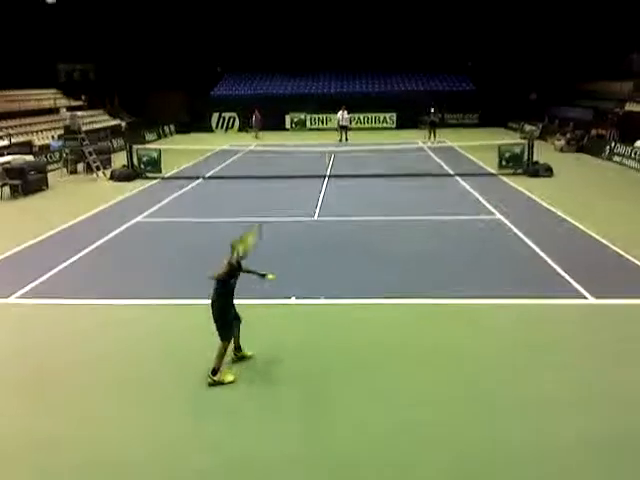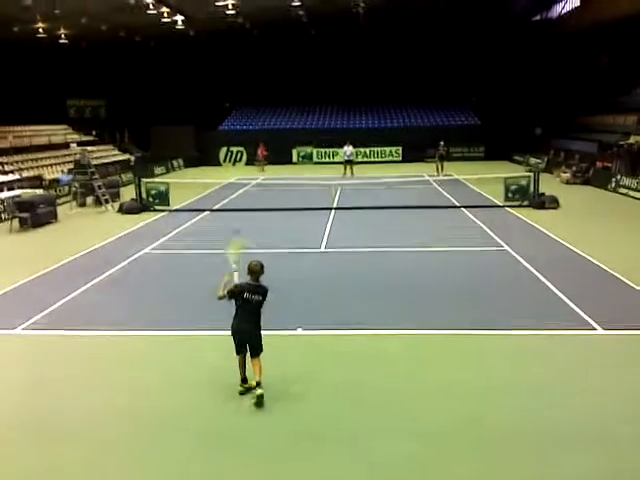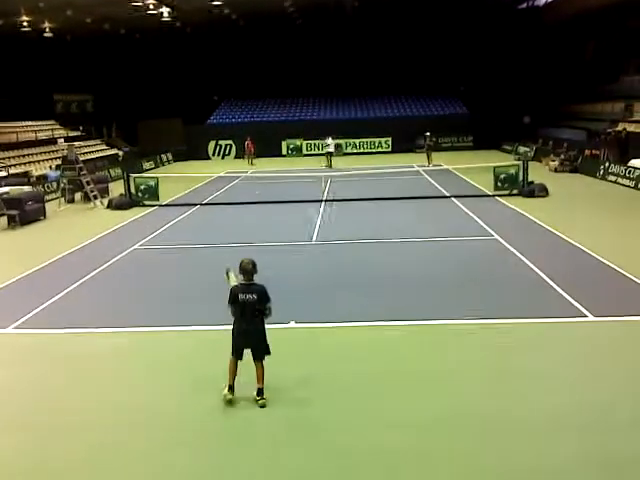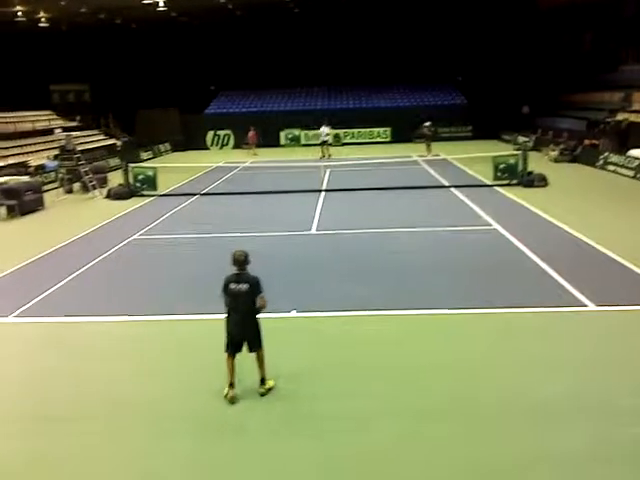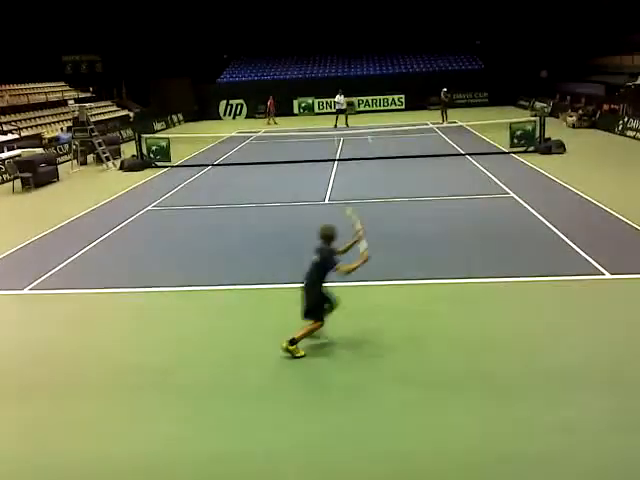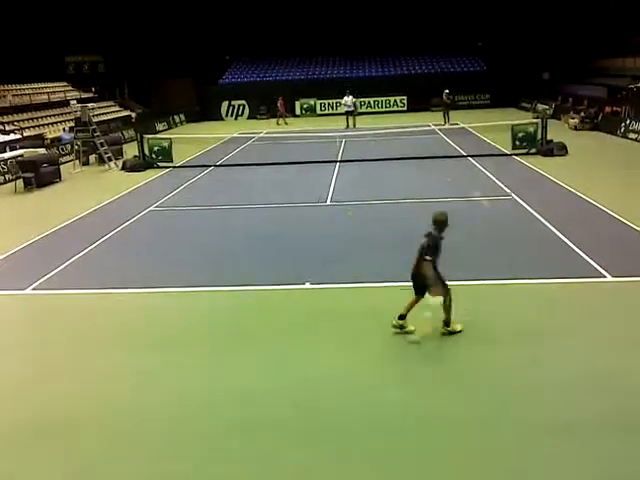
dt=0.7s
person 1, frame 1
left shoulder: (236, 264)
right shoulder: (229, 266)
left elbow: (242, 269)
right elbow: (214, 277)
left wrist: (259, 274)
right wrist: (223, 271)
left hip: (226, 302)
right hip: (221, 305)
left knee: (236, 323)
right knee: (227, 338)
left ankle: (238, 352)
right ankle: (215, 375)
person 1, frame 2
left shoulder: (239, 287)
right shoulder: (264, 290)
left elbow: (220, 296)
left wrist: (225, 284)
left hip: (238, 327)
right hip: (253, 328)
left knee: (242, 354)
right knee: (255, 357)
left ankle: (244, 383)
right ankle: (258, 387)
person 1, frame 3
left shoulder: (235, 290)
right shoulder: (261, 290)
left elbow: (233, 312)
right elbow: (268, 312)
left hip: (239, 330)
right hip: (257, 330)
left knee: (234, 358)
right knee: (259, 361)
left ankle: (230, 390)
right ankle: (260, 395)
person 1, frame 4
left shoulder: (228, 280)
right shoulder: (253, 280)
left elbow: (227, 302)
right elbow: (262, 304)
right wrist: (254, 311)
left hip: (233, 322)
right hip: (250, 322)
left knee: (230, 354)
right knee: (258, 350)
left ankle: (231, 388)
right ankle: (263, 384)
person 1, frame 5
left shoulder: (322, 249)
right shoulder: (326, 255)
left elbow: (340, 252)
right elbow: (344, 271)
left wrist: (355, 240)
right wrist: (361, 261)
left hip: (312, 286)
right hip: (312, 290)
left knee: (332, 305)
right knee: (318, 322)
left ankle: (312, 330)
right ankle: (290, 344)
person 1, frame 6
left shoulder: (431, 234)
right shoulder: (435, 243)
right elbow: (427, 265)
right wrist: (435, 285)
left hip: (417, 271)
right hip: (427, 274)
left knee: (418, 296)
right knee: (446, 294)
left ankle: (400, 320)
right ankle: (447, 326)
